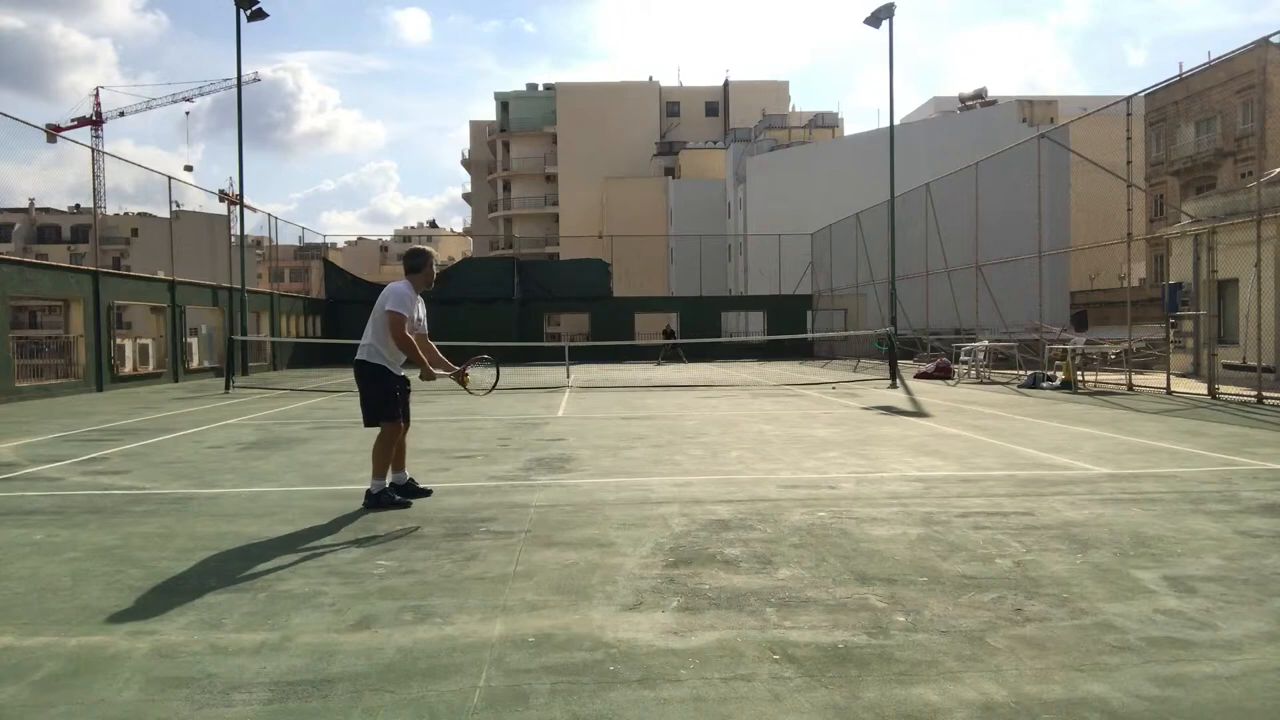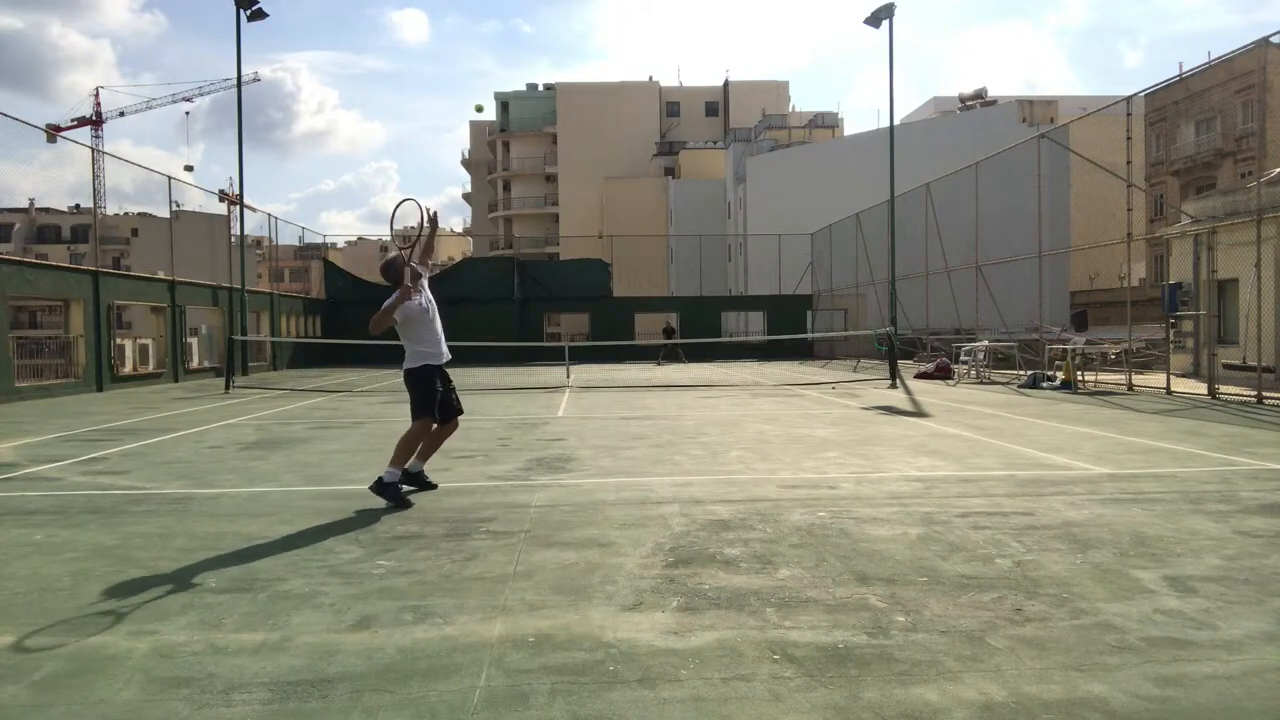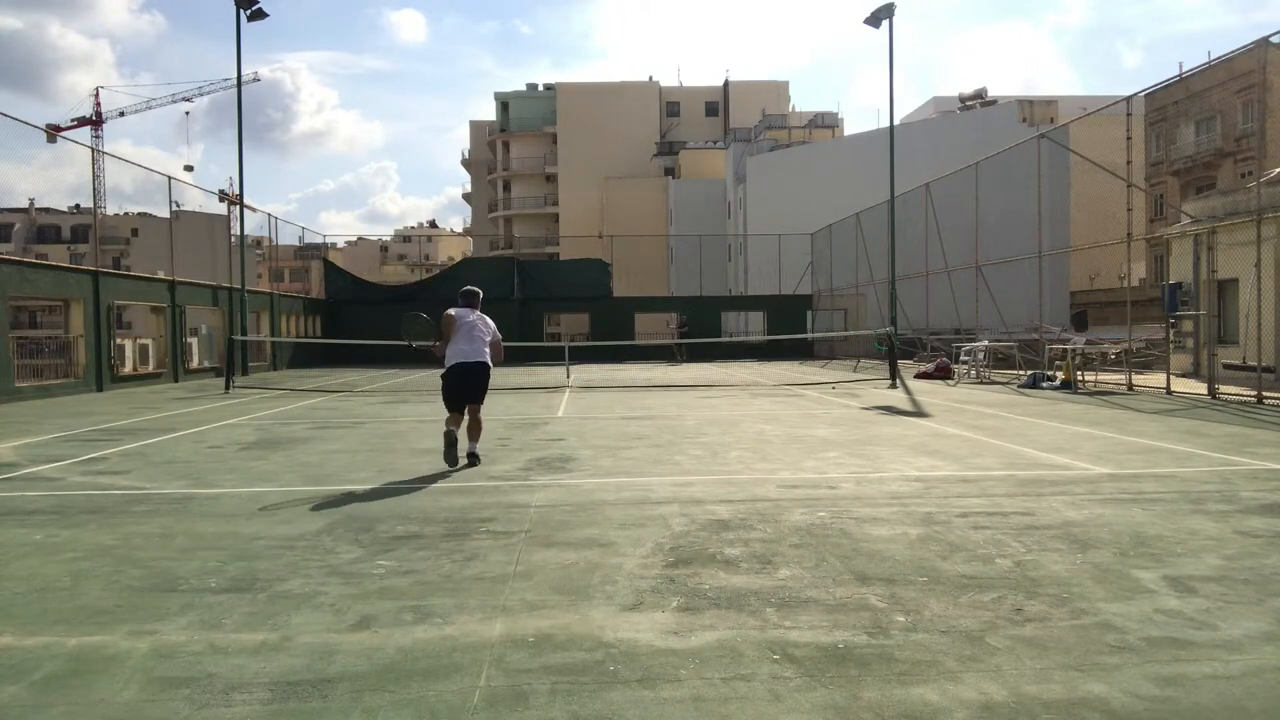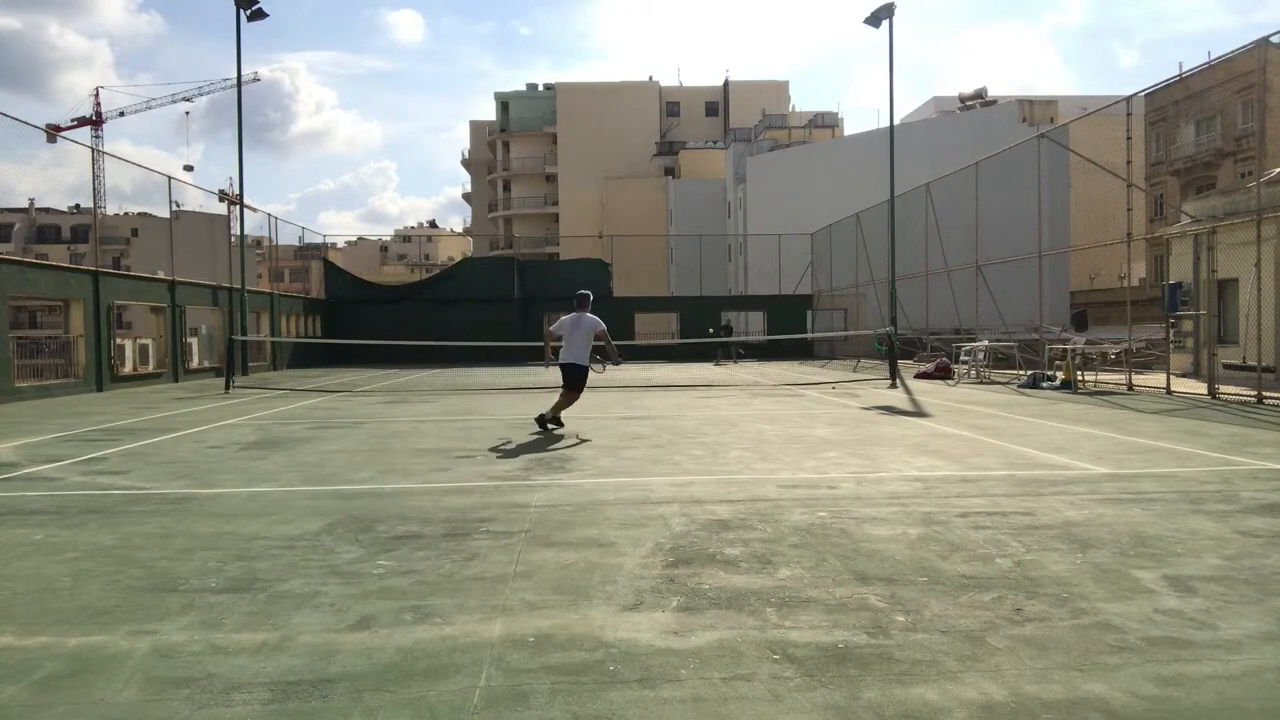
dt=1s
person 1, frame 1
left shoulder: (418, 302)
right shoulder: (400, 292)
left elbow: (424, 344)
right elbow: (399, 335)
left wrist: (452, 369)
right wrist: (425, 368)
left hip: (391, 369)
right hip: (374, 366)
left knee: (401, 426)
right knee: (391, 426)
left ankle: (401, 481)
right ankle: (377, 491)
person 1, frame 2
left shoulder: (420, 285)
right shoulder: (401, 302)
left elbow: (425, 255)
right elbow: (375, 328)
left wrist: (432, 230)
right wrist: (399, 299)
left hip: (437, 368)
right hip: (421, 370)
left knee: (449, 423)
right knee: (424, 424)
left ankle: (413, 471)
right ankle: (388, 480)
person 1, frame 3
left shoulder: (454, 313)
right shoulder: (488, 321)
left elbow: (447, 317)
right elbow: (499, 356)
left wrist: (444, 344)
left hip: (455, 365)
right hip: (481, 365)
left knee: (455, 414)
right knee: (474, 412)
left ankle: (451, 434)
right ankle: (472, 452)
person 1, frame 4
left shoulder: (564, 320)
right shoulder: (595, 321)
left elbow: (547, 335)
right elbow: (607, 340)
left wrist: (547, 355)
right wrist: (615, 357)
left hip: (564, 361)
right hip: (579, 363)
left knee: (568, 391)
right knee: (573, 395)
left ankle: (554, 416)
right ankle: (547, 416)
